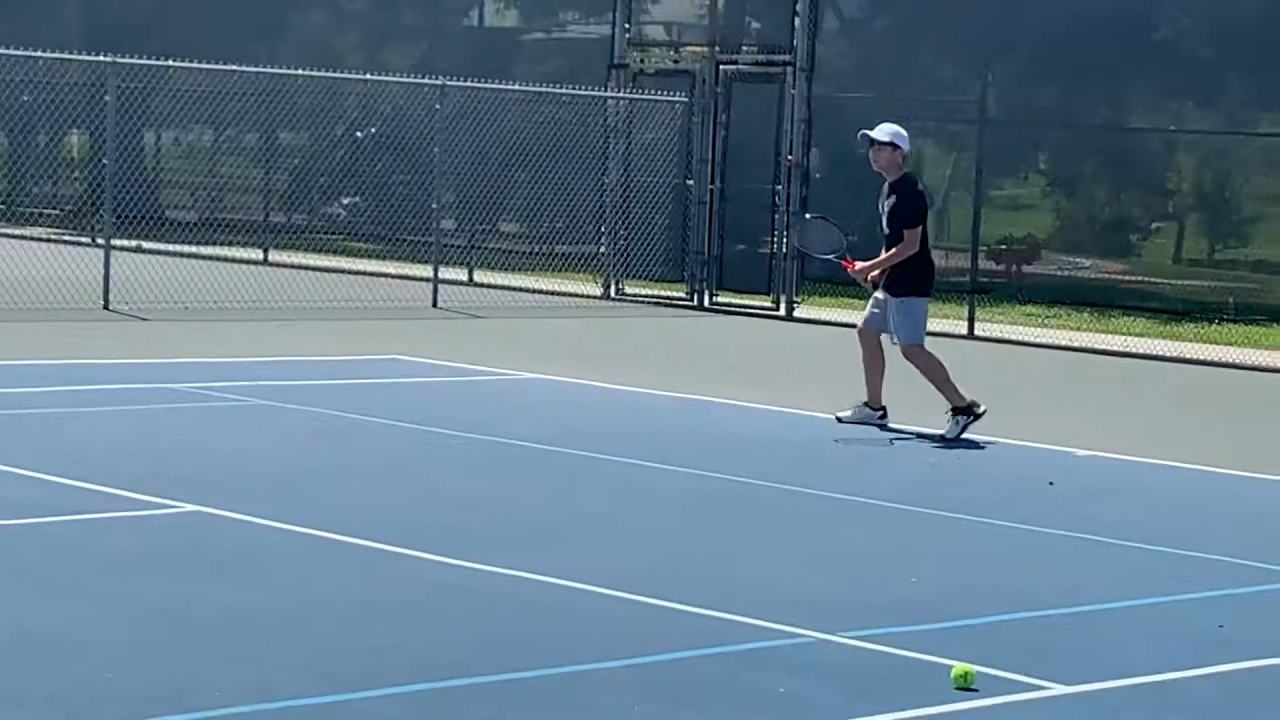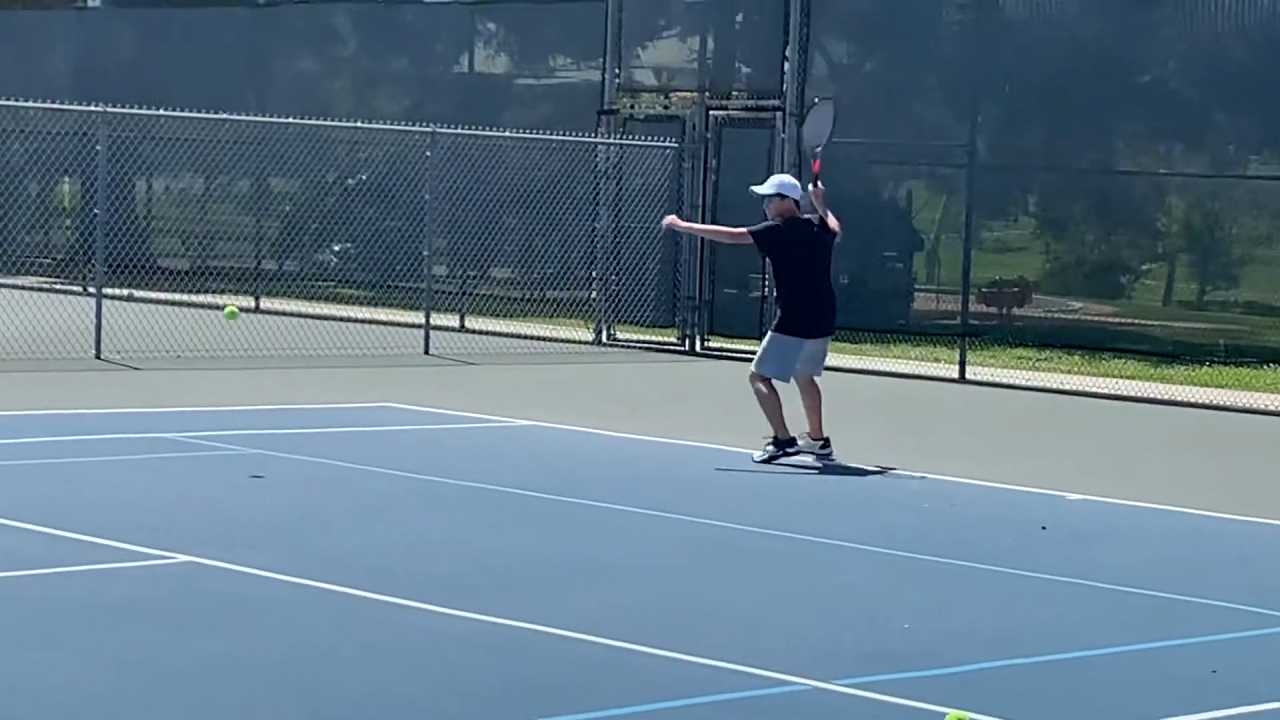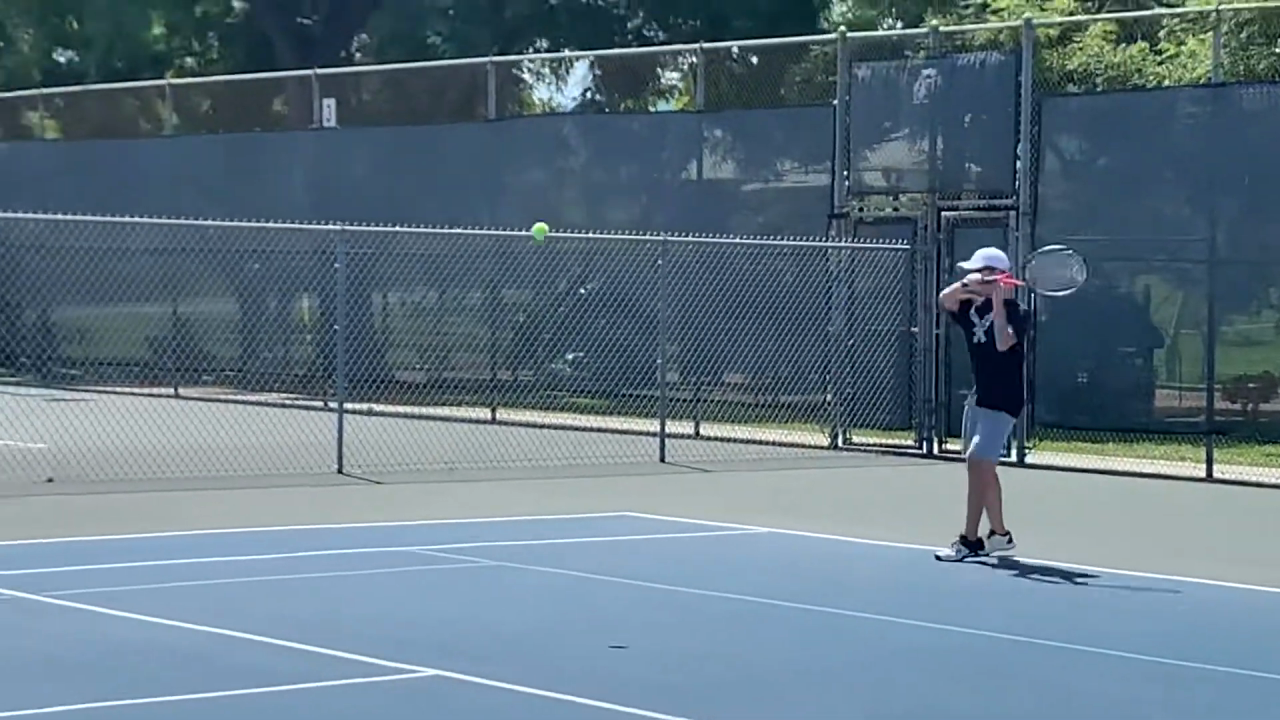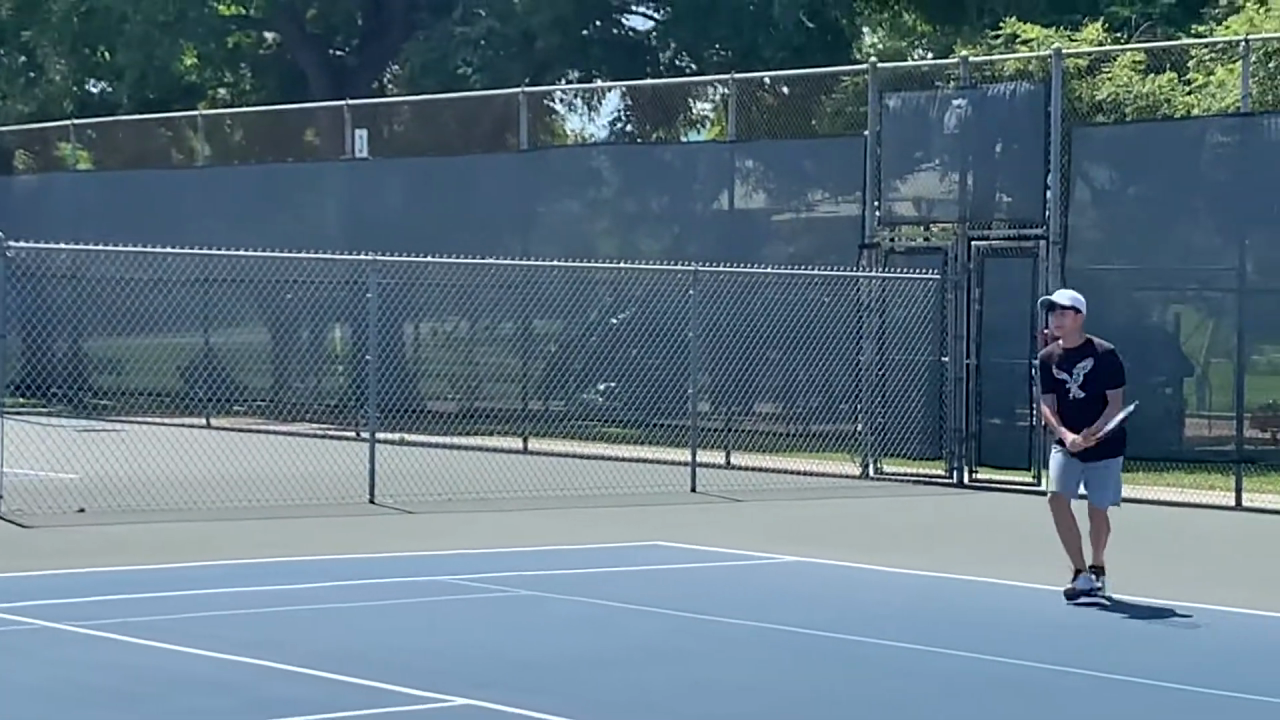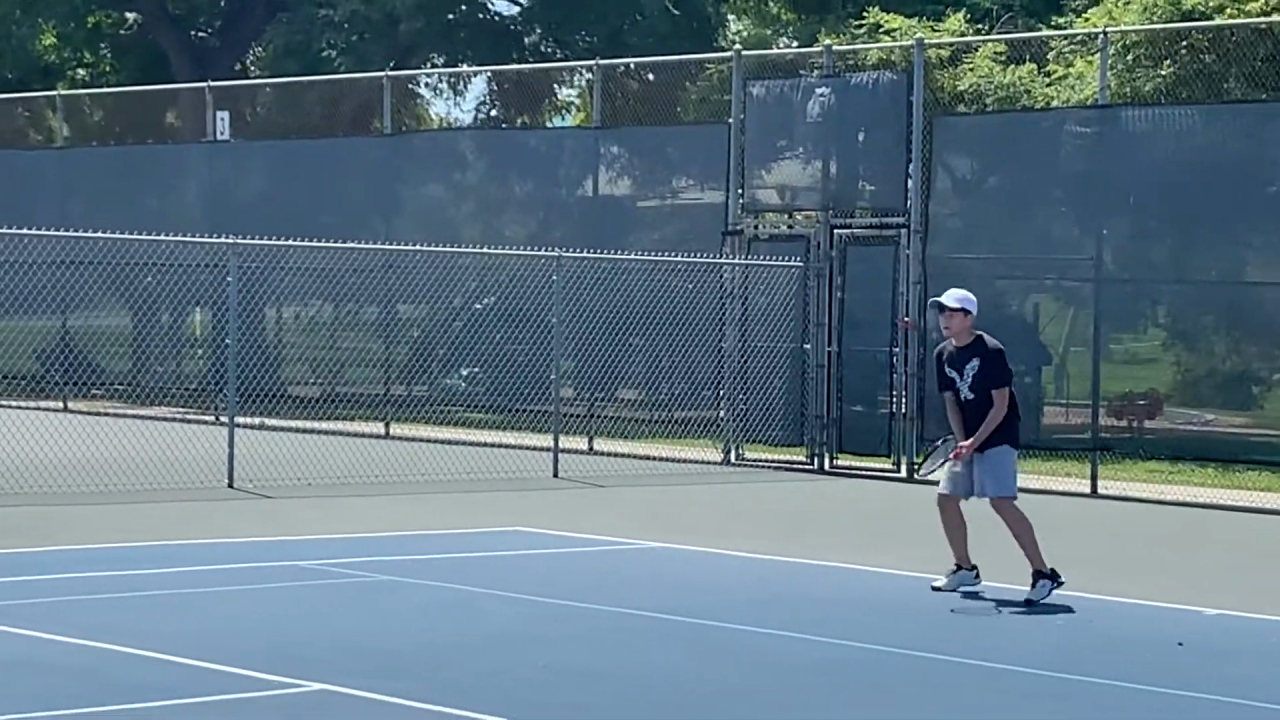
dt=0.7s
person 1, frame 1
left shoulder: (910, 191)
right shoulder: (887, 189)
left elbow: (911, 245)
left wrist: (872, 265)
right wrist: (878, 271)
left hip: (911, 283)
right hip: (893, 281)
left knee: (911, 349)
right knee: (867, 332)
left ankle: (964, 407)
right ankle: (874, 406)
person 1, frame 2
left shoulder: (778, 230)
right shoulder: (817, 224)
left elbow: (730, 235)
right elbow: (836, 228)
left wrist: (682, 225)
right wrist: (819, 202)
left hip: (795, 323)
right hip: (823, 322)
left knee: (760, 378)
right knee: (803, 373)
left ankle: (783, 440)
right ankle: (817, 438)
person 1, frame 3
left shoulder: (1013, 309)
right shoulder: (971, 304)
left elbow: (1004, 344)
right elbow: (945, 300)
left wrist: (998, 305)
right wrist: (968, 284)
left hip: (1001, 399)
right hip: (982, 396)
left knee: (978, 462)
right knee: (982, 465)
left ankle: (970, 540)
right ankle: (999, 533)
person 1, frame 4
left shoulder: (1105, 353)
right shoulder: (1046, 358)
left elbow: (1115, 403)
right elbow: (1046, 406)
left wrist: (1092, 434)
right wrist: (1066, 436)
left hip: (1105, 445)
right hip: (1066, 443)
left knee: (1097, 511)
right knee: (1058, 499)
left ankle: (1096, 568)
right ankle: (1081, 573)
person 1, frame 5
left shoulder: (991, 351)
right shoulder: (942, 355)
left elbow: (1000, 405)
right elbow: (951, 403)
left wrist: (974, 442)
right wrist: (961, 443)
left hip: (997, 439)
right hip: (969, 441)
left knee: (1001, 503)
right knee: (946, 500)
left ankle: (1044, 573)
right ankle: (966, 568)
